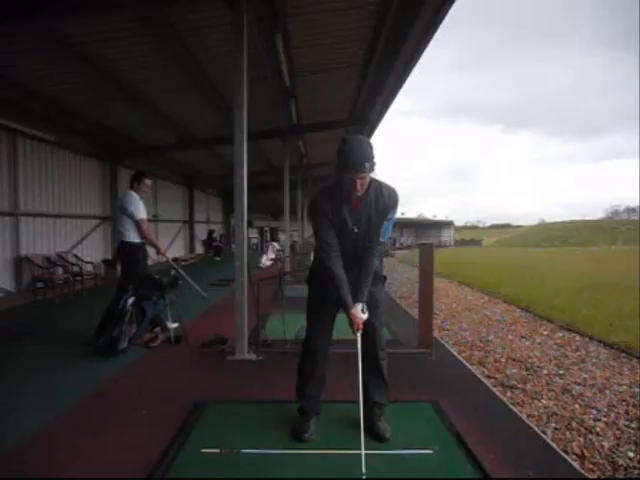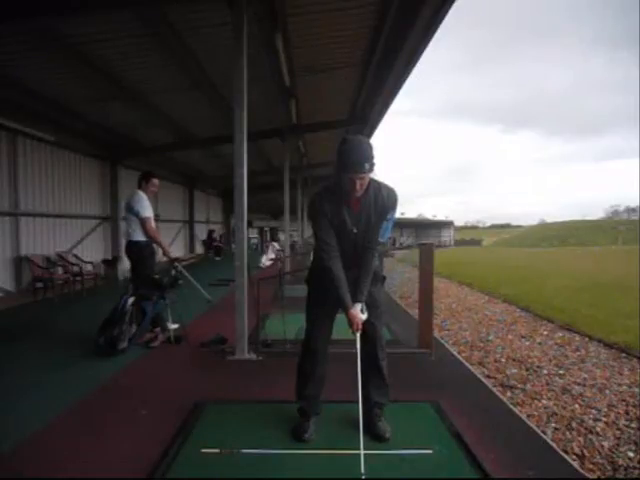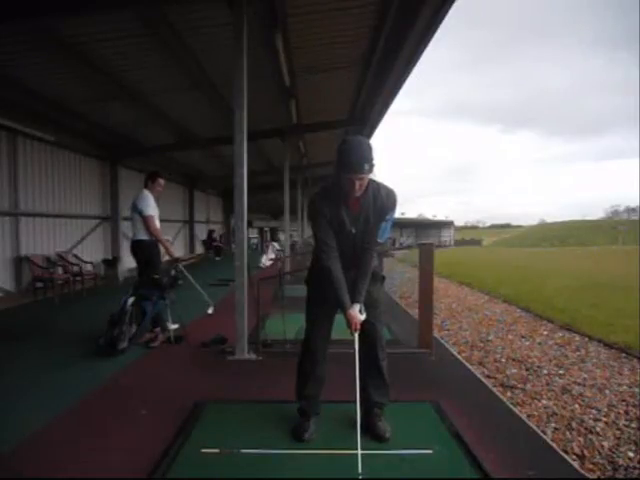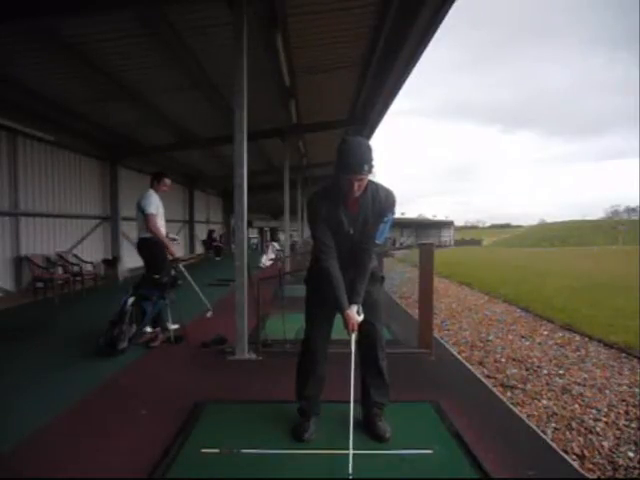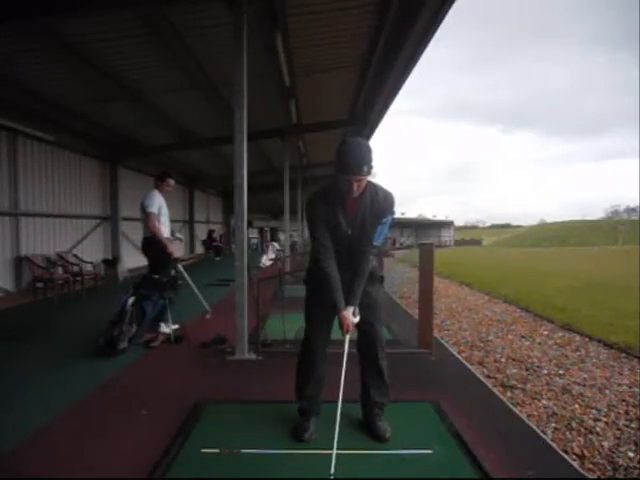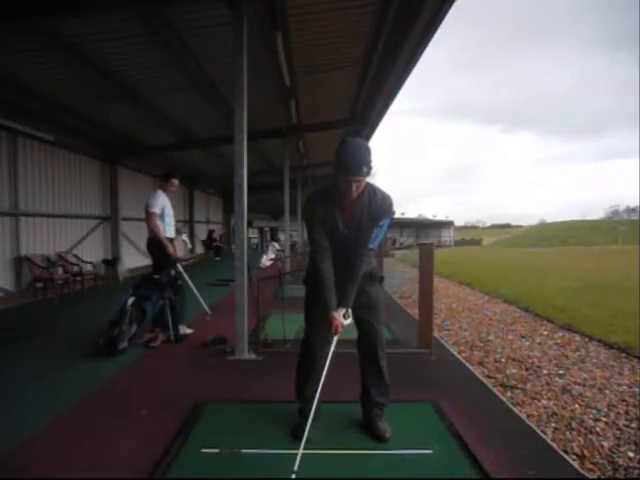
dt=0.7s
person 1, frame 1
left shoulder: (386, 197)
right shoulder: (322, 201)
left elbow: (372, 249)
right elbow: (330, 255)
left wrist: (360, 299)
right wrist: (348, 305)
left hip: (367, 275)
right hip: (327, 276)
left knee: (374, 342)
right knee: (316, 342)
left ankle: (374, 411)
right ankle: (308, 412)
person 1, frame 2
left shoulder: (386, 197)
right shoulder: (321, 201)
left elbow: (371, 250)
right elbow: (329, 255)
left wrist: (359, 299)
right wrist: (347, 305)
left hip: (366, 275)
right hip: (327, 276)
left knee: (374, 342)
right knee: (315, 343)
left ankle: (374, 411)
right ankle: (308, 412)
person 1, frame 3
left shoulder: (385, 197)
right shoulder: (321, 201)
left elbow: (369, 250)
right elbow: (328, 255)
left wrist: (358, 299)
right wrist: (346, 304)
left hip: (365, 274)
right hip: (326, 276)
left knee: (374, 340)
right knee: (315, 342)
left ankle: (374, 411)
right ankle: (308, 412)
person 1, frame 4
left shoulder: (384, 199)
right shoulder: (320, 201)
left elbow: (367, 252)
right elbow: (326, 256)
left wrist: (356, 300)
right wrist: (344, 305)
left hip: (365, 275)
right hip: (325, 276)
left knee: (373, 340)
right knee: (314, 342)
left ankle: (374, 411)
right ankle: (308, 412)
person 1, frame 5
left shoulder: (382, 200)
right shoulder: (318, 202)
left elbow: (365, 253)
right elbow: (324, 256)
left wrist: (353, 302)
right wrist: (340, 307)
left hip: (364, 276)
right hip: (324, 277)
left knee: (373, 341)
right knee: (314, 342)
left ankle: (374, 411)
right ankle: (308, 412)
person 1, frame 6
left shoulder: (381, 203)
right shoulder: (316, 202)
left elbow: (362, 254)
right elbow: (321, 256)
left wrist: (346, 303)
right wrist: (331, 307)
left hip: (364, 278)
right hip: (323, 278)
left knee: (374, 343)
right knee: (313, 344)
left ankle: (374, 412)
right ankle: (306, 412)
person 2, frame 1
left shoulder: (124, 199)
right shoulder: (135, 200)
right elbow: (144, 230)
right wrist: (158, 247)
left hip: (126, 246)
right hip: (134, 249)
left knee: (135, 287)
right knee: (127, 290)
person 2, frame 2
left shoulder: (133, 198)
right shoulder: (141, 199)
right elbow: (149, 229)
right wrist: (164, 247)
left hip: (135, 245)
right hip: (141, 247)
left knee: (142, 286)
right knee: (146, 287)
person 2, frame 3
left shoulder: (143, 198)
right shoulder: (146, 198)
right elbow: (151, 227)
left wrist: (162, 242)
right wrist: (167, 246)
left hip: (142, 244)
right hip: (146, 245)
left knee: (147, 286)
right knee: (153, 286)
left ankle: (156, 327)
right ankle: (159, 328)
person 2, frame 4
left shoulder: (153, 198)
right shoulder: (150, 197)
right elbow: (151, 226)
left wrist: (166, 239)
right wrist: (168, 244)
left hip: (152, 243)
right hip: (151, 244)
right knee: (158, 284)
left ankle: (158, 325)
right ankle: (158, 327)
person 2, frame 5
left shoulder: (159, 198)
right shoulder: (153, 197)
right elbow: (151, 225)
left wrist: (171, 235)
right wrist: (166, 243)
left hip: (158, 243)
right hip: (156, 244)
left ankle: (161, 322)
right ankle: (158, 324)
person 2, frame 6
left shoulder: (164, 199)
right shoulder: (157, 198)
right elbow: (152, 224)
left wrist: (179, 232)
right wrist: (167, 244)
left hip: (164, 243)
right hip: (160, 244)
right knee: (174, 285)
left ankle: (161, 325)
right ankle: (174, 325)
